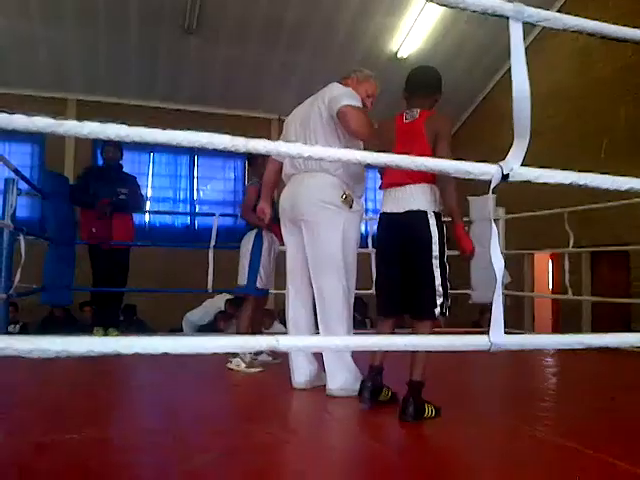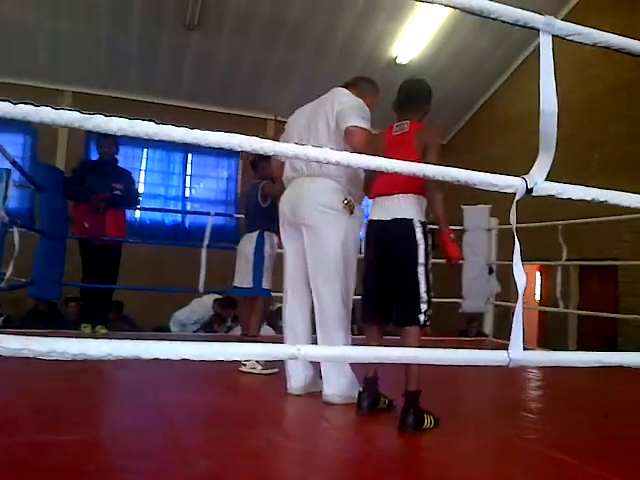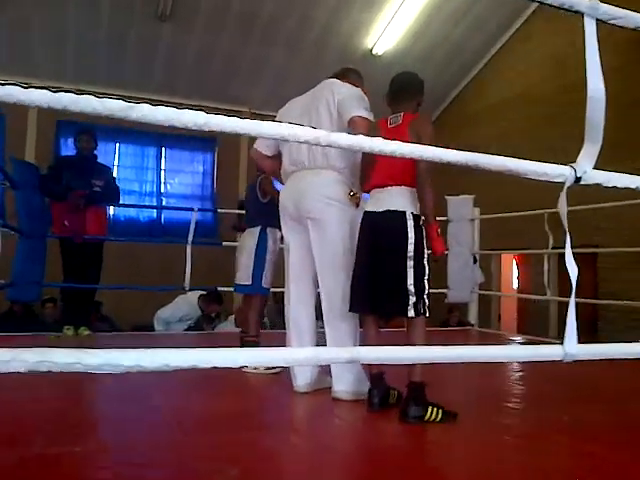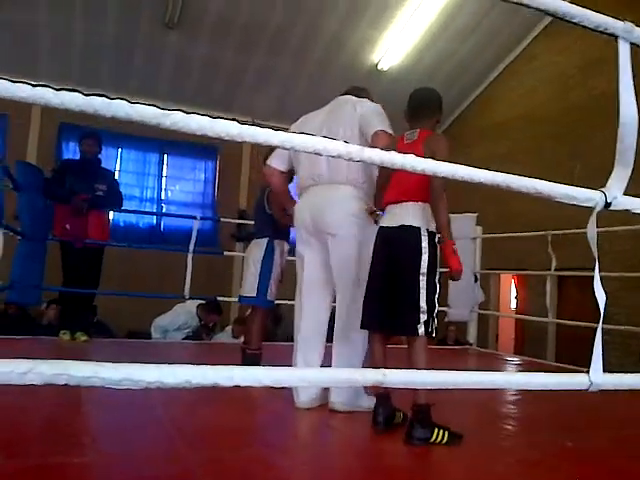
dt=0.5s
person 1, frame 1
left shoulder: (386, 127)
right shoulder: (439, 124)
left elbow: (384, 173)
right elbow: (445, 178)
right wrist: (460, 228)
left hip: (389, 215)
right hip: (422, 215)
left knee: (389, 306)
right knee: (425, 309)
left ankle: (373, 379)
right ankle: (413, 397)
person 1, frame 2
left shoulder: (378, 139)
right shoulder: (427, 135)
left elbow: (369, 188)
right elbow: (432, 187)
right wrist: (447, 236)
left hip: (377, 223)
right hip: (408, 224)
left knee: (375, 313)
right knee: (411, 318)
left ankle: (369, 391)
right ankle: (412, 406)
person 1, frame 3
left shoulder: (375, 130)
right shoulder: (421, 126)
left elbow: (364, 182)
right elbow: (422, 179)
right wrist: (433, 229)
left hip: (372, 215)
right hip: (402, 215)
left knee: (371, 308)
right knee: (414, 309)
left ankle: (378, 387)
right ankle: (415, 397)
person 1, frame 4
left shoulder: (393, 147)
right shoulder: (436, 142)
left elbow: (380, 198)
right elbow: (437, 194)
right wrist: (449, 247)
left hip: (386, 230)
right hip: (417, 231)
left knee: (379, 325)
right knee: (417, 328)
left ankle: (383, 406)
right ankle: (420, 420)
person 2, frame 1
left shoulder: (300, 111)
right shoulder: (341, 93)
left elbow: (275, 158)
right elbow: (352, 119)
left wrist: (265, 199)
right wrist: (373, 139)
left hip: (293, 194)
right hip: (327, 194)
left knee: (299, 286)
right knee: (334, 284)
left ankle: (303, 370)
right ankle: (341, 376)
person 2, frame 2
left shoulder: (302, 112)
right shoulder: (350, 101)
left elbow: (279, 160)
right elbow: (358, 138)
left hip: (293, 197)
right hip: (328, 199)
left knee: (297, 289)
right knee: (332, 289)
left ankle: (299, 376)
right ankle: (338, 383)
person 2, frame 3
left shoulder: (292, 105)
right shoulder: (347, 91)
left elbow: (260, 153)
right elbow: (361, 129)
left hip: (292, 193)
right hip: (330, 190)
left knee: (298, 284)
right knee: (338, 284)
left ankle: (304, 373)
right ankle: (347, 378)
person 2, frame 4
left shoulder: (306, 120)
right shoulder: (366, 107)
left elbow: (272, 170)
right elbow: (384, 143)
left wrist: (292, 206)
left hip: (309, 205)
right hip: (347, 204)
left knee: (311, 298)
right knee: (352, 298)
left ankle: (307, 389)
right ankle: (345, 391)
person 3, frame 1
left shoulder: (259, 186)
right shoulder: (256, 184)
right elbow: (246, 212)
right wrist: (272, 228)
left hip: (264, 242)
right hip: (259, 241)
left knee: (260, 298)
right knee: (253, 297)
left ankle: (255, 349)
right ankle: (238, 354)
person 3, frame 2
left shoulder: (252, 190)
right shoulder: (266, 186)
left hip: (253, 241)
right hip: (260, 241)
left knee: (248, 299)
right knee: (261, 298)
person 3, frame 3
left shoulder: (256, 183)
right shoulder: (264, 180)
right elbow: (278, 201)
left hip: (257, 236)
right hip: (262, 237)
left knee: (252, 297)
right knee: (258, 295)
left ankle: (248, 348)
person 3, frame 4
left shoulder: (268, 192)
right shoulder: (274, 193)
right elbow: (283, 220)
left hip: (265, 248)
right hip: (269, 247)
left knee: (259, 306)
right knee: (262, 306)
left ankle: (248, 358)
right ankle: (252, 361)
person 4, frame 1
left shoulder: (130, 180)
right shoulder: (90, 174)
left elbow: (139, 204)
right elbow: (74, 195)
left wrist: (114, 205)
right wrist: (95, 203)
left hip: (121, 237)
right hip: (97, 235)
left knee: (118, 281)
right knee: (100, 279)
left ankle: (112, 324)
right ankle: (99, 323)
person 4, frame 2
left shoulder: (125, 175)
right shoulder: (85, 168)
left elbow: (133, 201)
right elbow: (68, 188)
left wrist: (108, 201)
right wrist: (89, 197)
left hip: (113, 233)
right hip: (89, 230)
left knee: (108, 278)
right knee: (90, 275)
left ankle: (100, 321)
right ankle: (87, 320)
person 4, frame 3
left shoulder: (104, 171)
right shoulder: (63, 164)
left elbow: (114, 196)
right elbow: (45, 185)
left wrist: (88, 198)
right wrist: (67, 195)
left hip: (94, 231)
right hip: (68, 229)
left knee: (90, 277)
right knee: (71, 275)
left ankle: (83, 322)
right ankle: (69, 321)
person 4, frame 4
left shoulder: (107, 176)
right shoulder: (66, 167)
left elbow: (117, 201)
right elbow: (49, 188)
left wrist: (90, 203)
right wrist: (70, 198)
left hip: (95, 236)
right hip: (70, 232)
left knee: (89, 282)
right knee: (71, 279)
left ankle: (81, 327)
right ankle: (66, 326)
